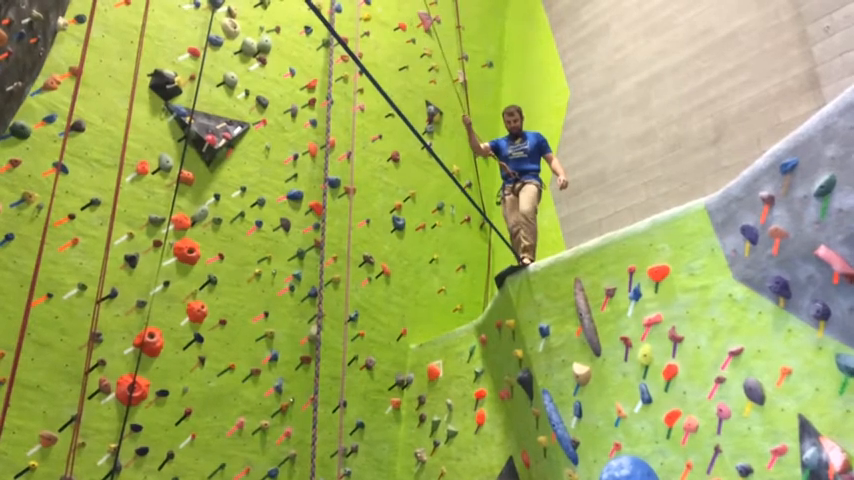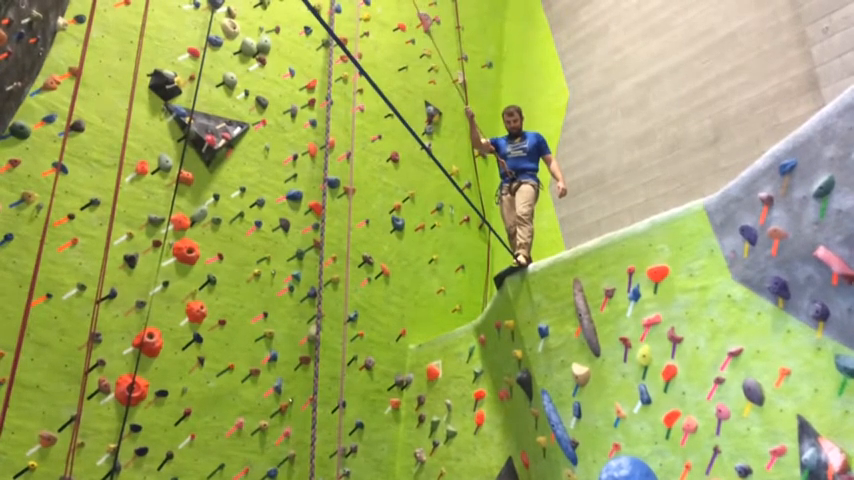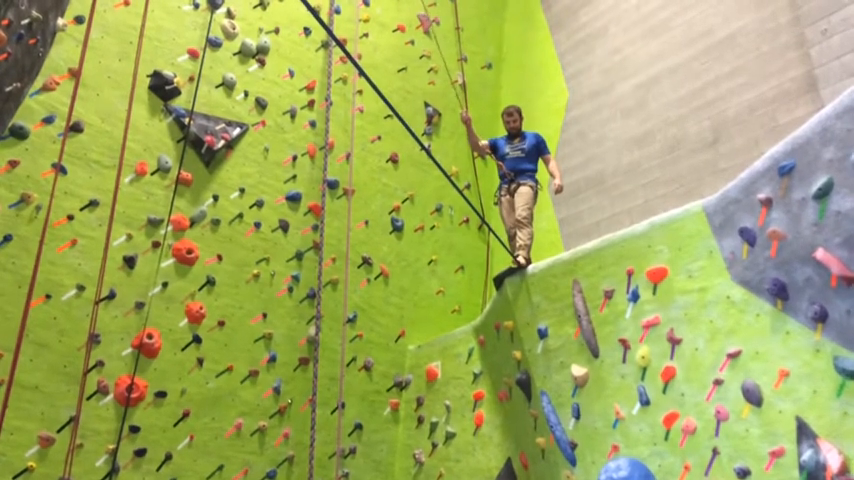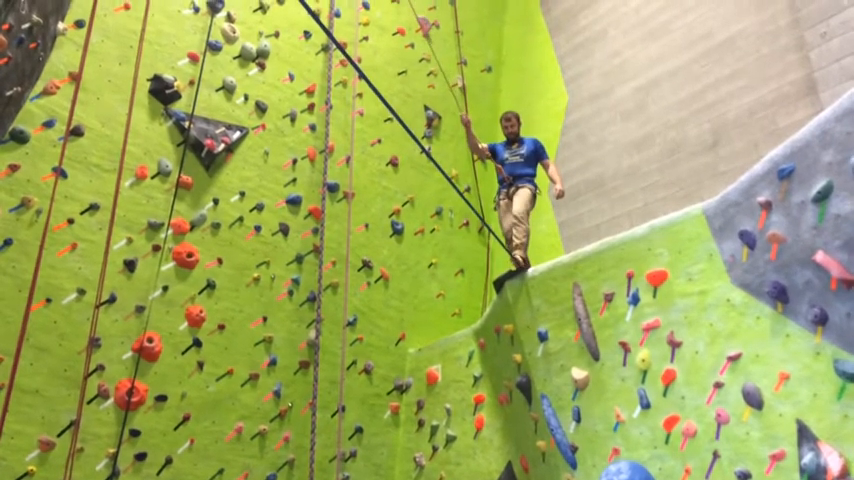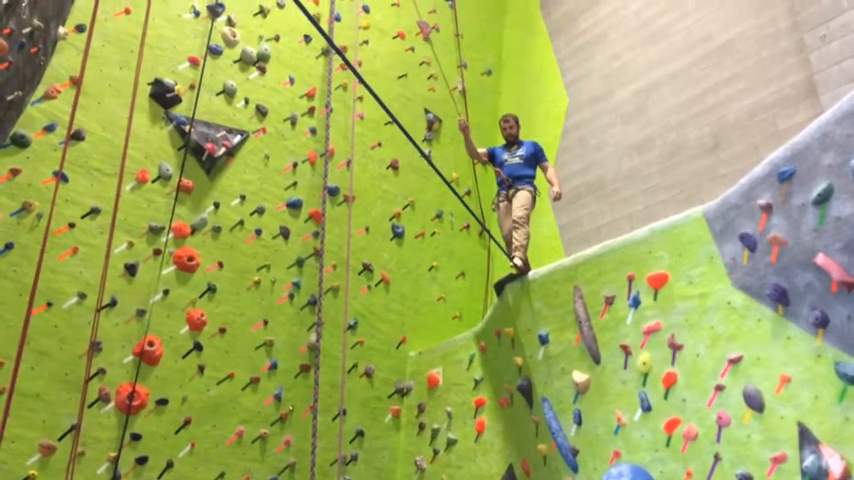
dt=0.4s
person 1, frame 1
left shoulder: (536, 138)
right shoulder: (500, 143)
left elbow: (551, 159)
right elbow: (478, 150)
left wrist: (561, 174)
right wrist: (469, 129)
left hip: (530, 182)
right hip: (509, 187)
left knee: (527, 212)
right knee: (514, 227)
left ankle: (528, 257)
right ankle: (522, 261)
person 1, frame 2
left shoulder: (535, 138)
right shoulder: (499, 142)
left elbow: (550, 161)
right elbow: (478, 144)
left wrist: (560, 180)
right wrist: (472, 121)
left hip: (527, 182)
right hip: (506, 187)
left knee: (523, 215)
right knee: (511, 227)
left ankle: (523, 255)
right ankle: (526, 264)
person 1, frame 3
left shoulder: (535, 138)
right shoulder: (498, 143)
left elbow: (549, 161)
right elbow: (477, 147)
left wrist: (557, 178)
right wrist: (468, 126)
left hip: (526, 183)
right hip: (505, 188)
left knee: (523, 218)
right knee: (511, 228)
left ankle: (523, 256)
right ankle: (523, 265)
person 1, frame 4
left shoulder: (533, 143)
right shoulder: (497, 148)
left elbow: (548, 166)
right elbow: (477, 149)
left wrist: (558, 183)
right wrist: (468, 129)
left hip: (524, 186)
right hip: (504, 192)
left knee: (519, 214)
right knee: (508, 232)
left ankle: (519, 255)
right ankle: (524, 268)
person 1, frame 5
left shoulder: (532, 146)
right shoulder: (496, 151)
left elbow: (547, 168)
right elbow: (475, 154)
left wrist: (556, 185)
right wrist: (466, 134)
left hip: (524, 188)
right hip: (503, 194)
left knee: (519, 218)
right knee: (508, 234)
left ankle: (518, 258)
right ankle: (525, 271)
